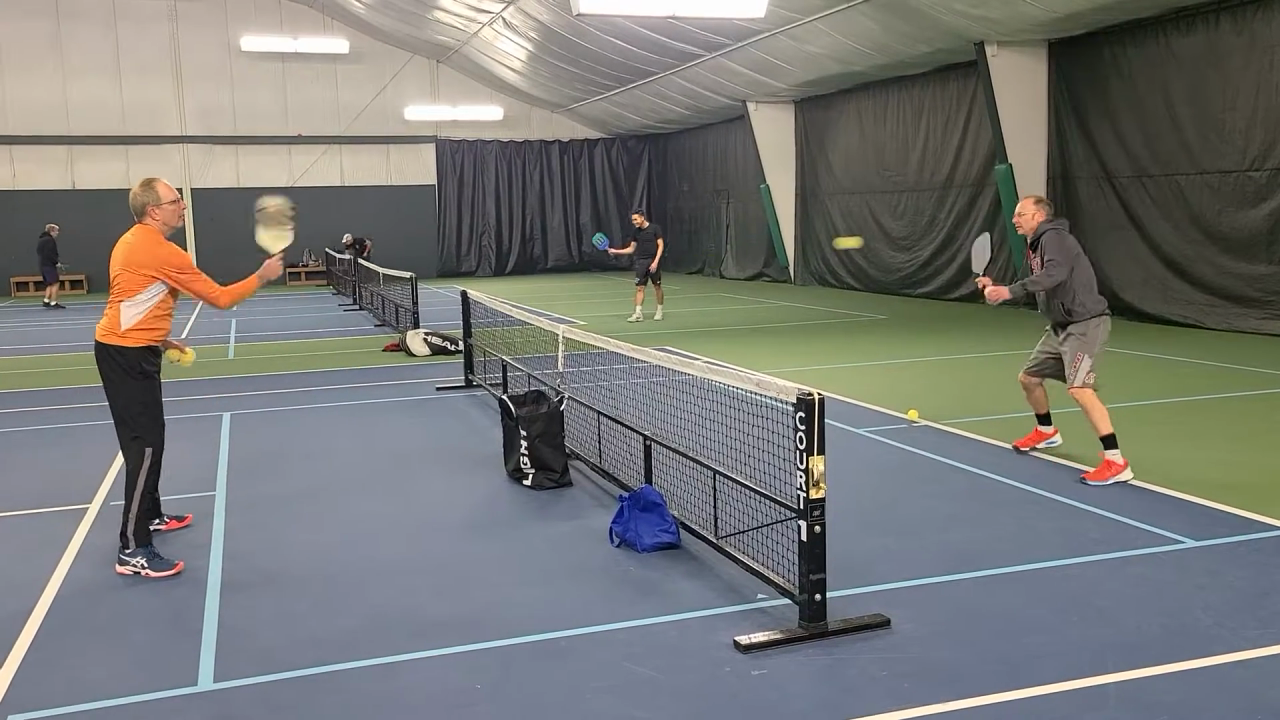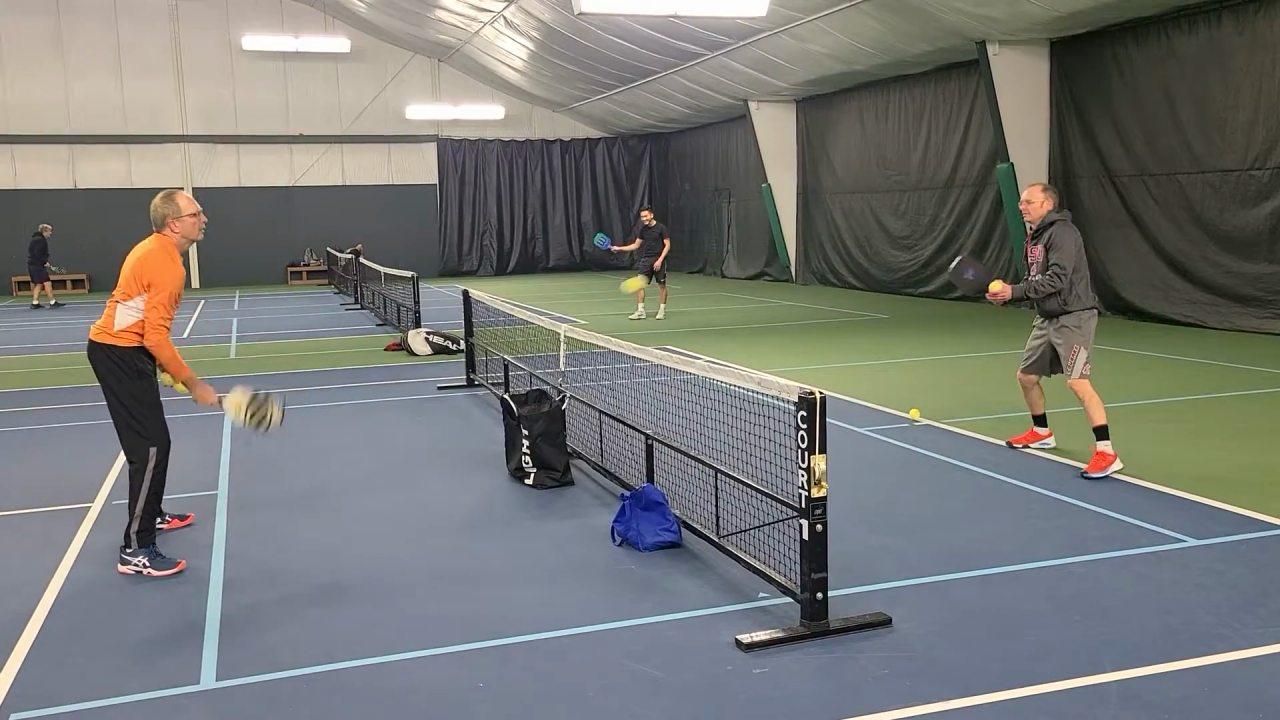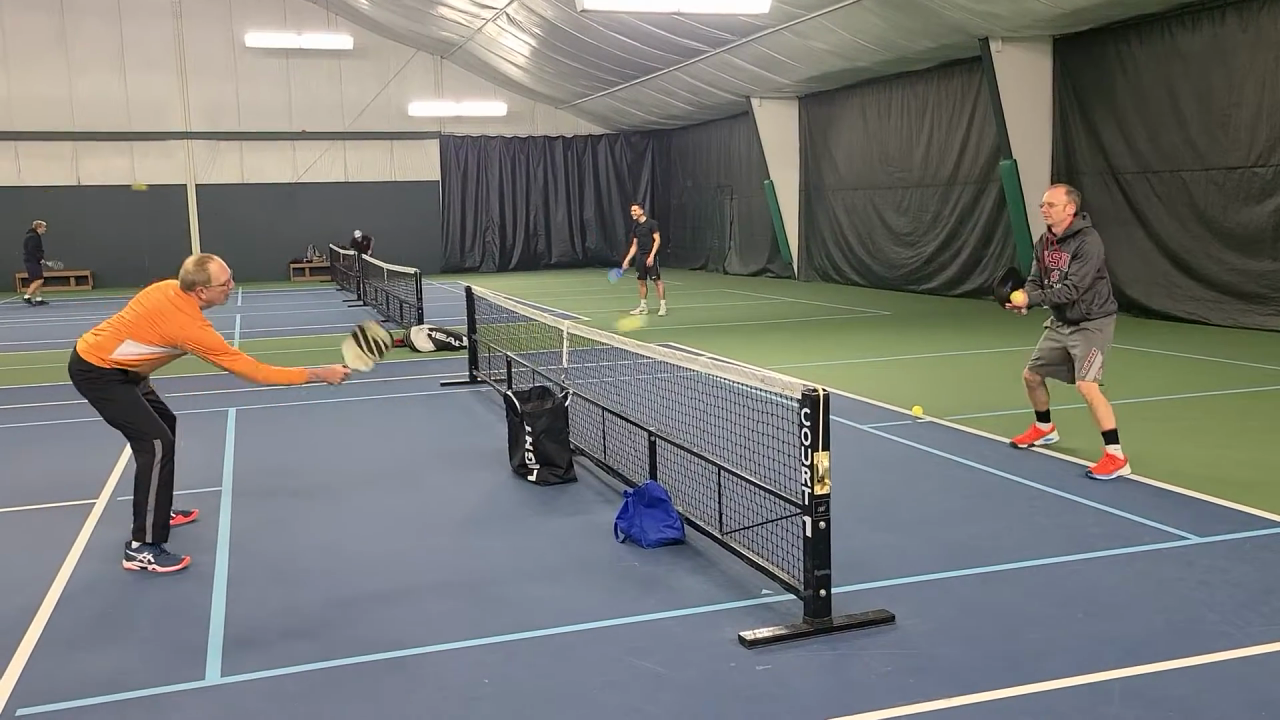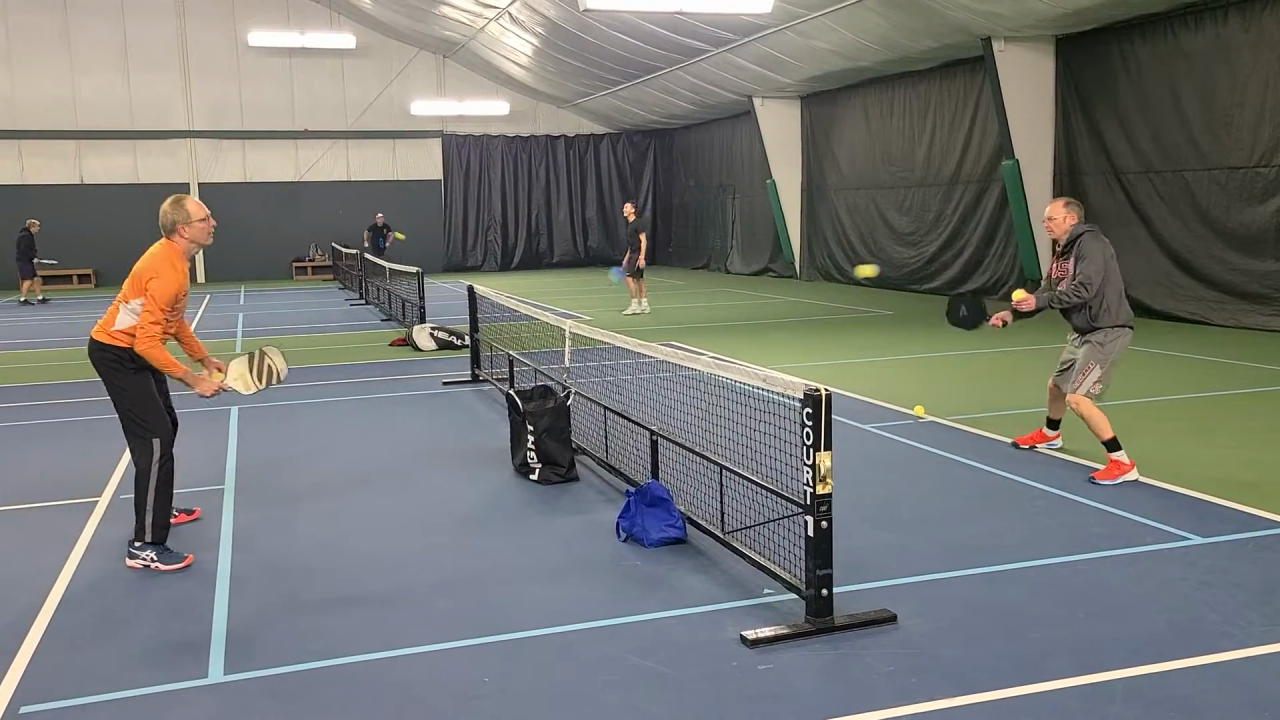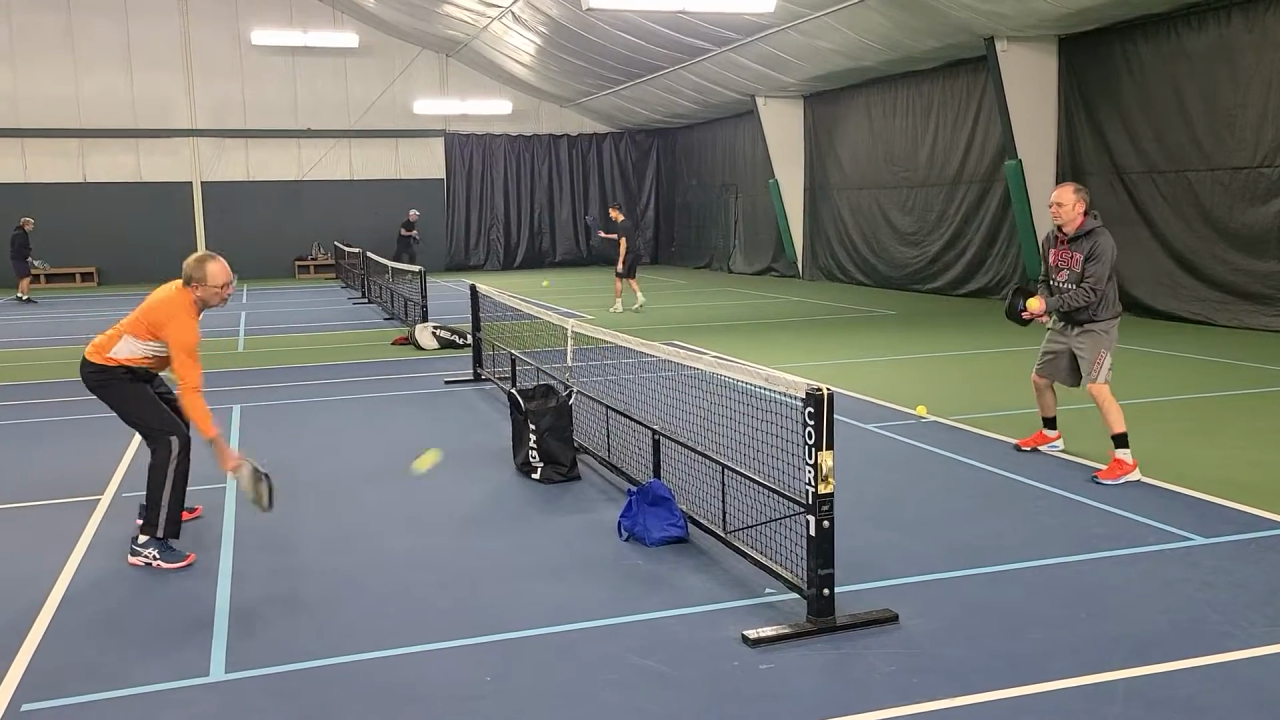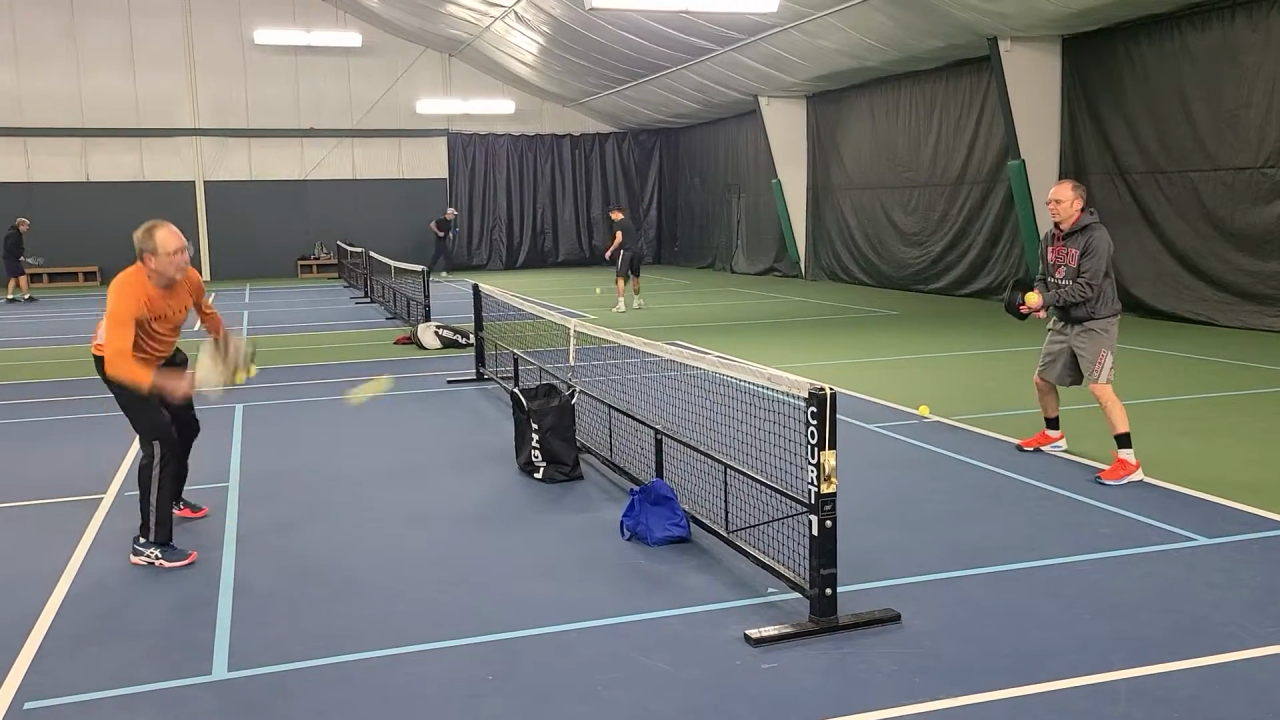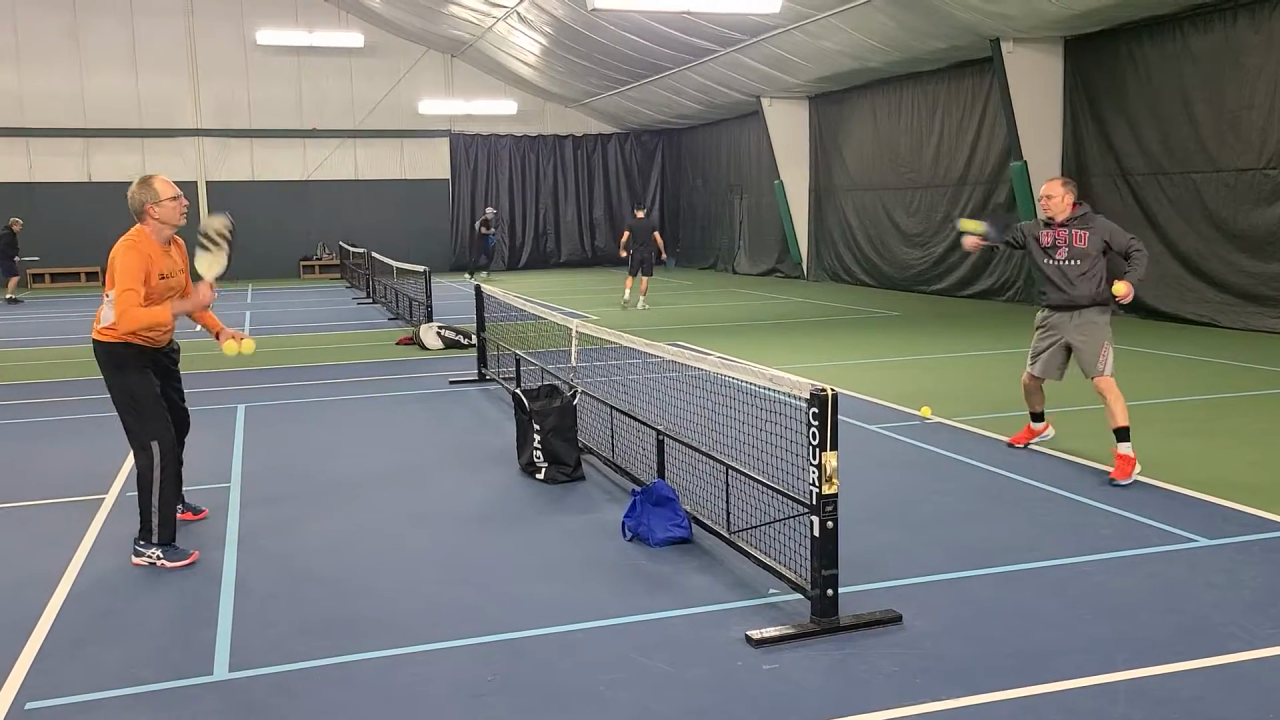
dt=0.4s
person 1, frame 1
left shoulder: (132, 241)
right shoulder: (163, 252)
right elbow: (220, 298)
left wrist: (162, 339)
right wrist: (262, 275)
left hip: (125, 349)
right hip: (128, 354)
left knee: (147, 438)
right knee: (145, 445)
left ankle: (149, 514)
right ankle: (132, 551)
person 1, frame 2
left shoulder: (152, 249)
right shoulder: (168, 264)
right elbow: (156, 338)
left wrist: (165, 364)
right wrist: (194, 384)
left hip: (117, 348)
right hip: (119, 353)
left knee: (146, 438)
right knee: (152, 444)
left ankle: (150, 513)
right ankle: (136, 550)
person 1, frame 3
left shoulder: (168, 289)
right shoulder: (192, 326)
right elbow: (253, 370)
right wrist: (320, 373)
left hip: (107, 361)
right hip: (95, 371)
left knee: (164, 423)
right knee: (155, 443)
left ankle: (157, 511)
right ankle: (142, 547)
person 1, frame 4
left shoulder: (172, 255)
right shoulder: (167, 271)
left elbow: (174, 318)
right elbow: (147, 344)
left wrist: (203, 357)
right wrist: (193, 380)
left hip: (132, 349)
right hip: (118, 353)
left knee: (165, 427)
right knee: (155, 441)
left ankle: (158, 508)
right ankle: (144, 545)
person 1, frame 5
left shoulder: (180, 291)
right shoulder: (181, 320)
right elbow: (189, 393)
right wrist: (220, 448)
left hip: (130, 366)
right hip: (107, 371)
left knee: (175, 424)
right knee: (172, 439)
left ankle: (157, 508)
right ankle: (148, 543)
person 1, frame 6
left shoulder: (188, 277)
right shoulder: (127, 291)
left elbow: (207, 314)
right elbow: (118, 363)
right wrist: (163, 382)
left hip: (165, 357)
right hip: (120, 360)
left knee: (185, 427)
right knee: (159, 438)
left ankle: (170, 498)
right ankle: (149, 543)
person 1, frame 7
left shoulder: (177, 245)
right shoulder: (130, 251)
left elbow: (186, 298)
right elbow: (128, 319)
left wrist: (219, 330)
right wrist: (184, 306)
left hip: (159, 347)
right hip: (122, 350)
left knee: (177, 426)
right knee: (154, 441)
left ankle: (170, 501)
right ankle: (150, 544)
person 2, frame 1
left shoulder: (1054, 238)
right shoulder: (1038, 245)
left elbow: (1055, 275)
right elbow: (1036, 289)
left wrist: (1010, 291)
right wrist: (995, 287)
left hip: (1086, 324)
right hip: (1060, 326)
left knee: (1080, 390)
right knee: (1028, 378)
left ankle: (1116, 462)
right ankle: (1046, 431)
person 2, frame 2
left shoulder: (1062, 232)
right shoulder: (1034, 238)
left elbow: (1057, 278)
left wrist: (1014, 291)
right wrist: (1005, 291)
left hip: (1074, 317)
right hip: (1048, 318)
left knee: (1078, 382)
right knee: (1026, 376)
left ankle: (1106, 453)
right ankle: (1042, 432)
person 2, frame 3
left shoulder: (1088, 241)
right shoulder: (1044, 241)
left elbow: (1074, 288)
right elbow: (1036, 280)
left wrist: (1031, 299)
right wrist: (1022, 299)
left hip: (1092, 322)
right hip: (1060, 322)
left knee: (1087, 386)
right knee: (1032, 375)
left ankle: (1116, 456)
right ankle: (1044, 428)
person 2, frame 4
left shoulder: (1090, 243)
right shoulder: (1062, 255)
left elbow: (1085, 290)
right elbow: (1049, 296)
left wrist: (1038, 300)
right wrist: (1012, 313)
left hip: (1106, 333)
right hip: (1083, 333)
left knee: (1077, 399)
right knee: (1056, 386)
left ankle: (1122, 462)
right ankle: (1050, 434)
person 2, frame 5
left shoulder: (1100, 241)
right shoulder: (1051, 240)
left elbow: (1091, 292)
right elbow: (1045, 280)
left wrist: (1051, 305)
right wrist: (1042, 306)
left hip: (1096, 326)
right hip: (1063, 324)
left knee: (1098, 389)
right knee: (1040, 379)
left ankle: (1126, 462)
right ankle: (1050, 435)
person 2, frame 6
left shoulder: (1095, 237)
right shoulder: (1049, 238)
left elbow: (1087, 287)
right elbow: (1043, 278)
left wrist: (1047, 300)
right wrist: (1039, 299)
left hip: (1095, 324)
right hip: (1062, 322)
left knee: (1100, 389)
right knee: (1042, 380)
left ankle: (1128, 462)
right ankle: (1053, 435)
person 2, frame 7
left shoulder: (1096, 225)
right shoulder: (1034, 229)
left elbow: (1137, 251)
right elbow: (1000, 235)
left wrist: (1129, 281)
right wrist: (975, 238)
left hip: (1090, 316)
right hip: (1051, 317)
left knee: (1104, 382)
right knee: (1031, 378)
left ankle: (1126, 455)
right ankle: (1039, 426)
